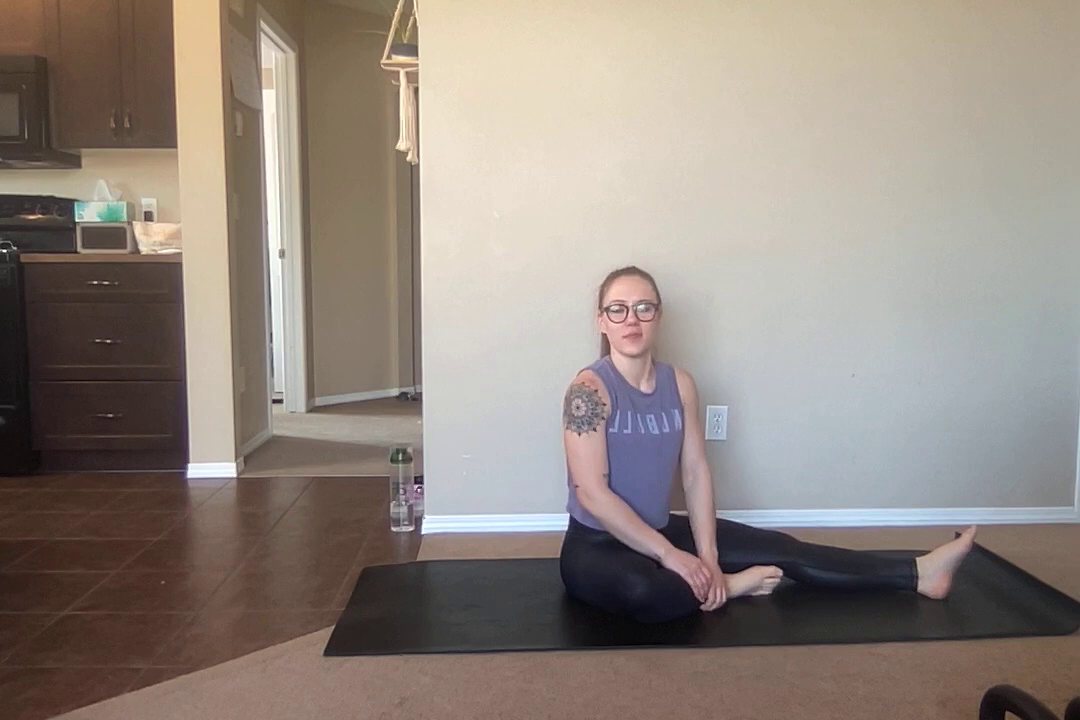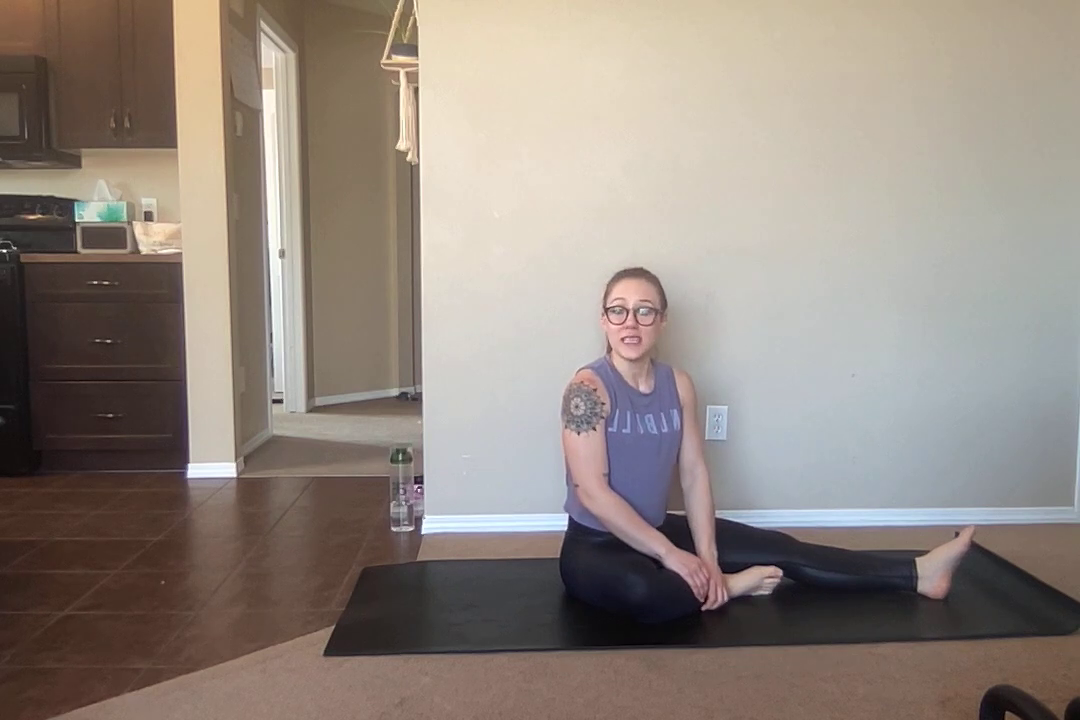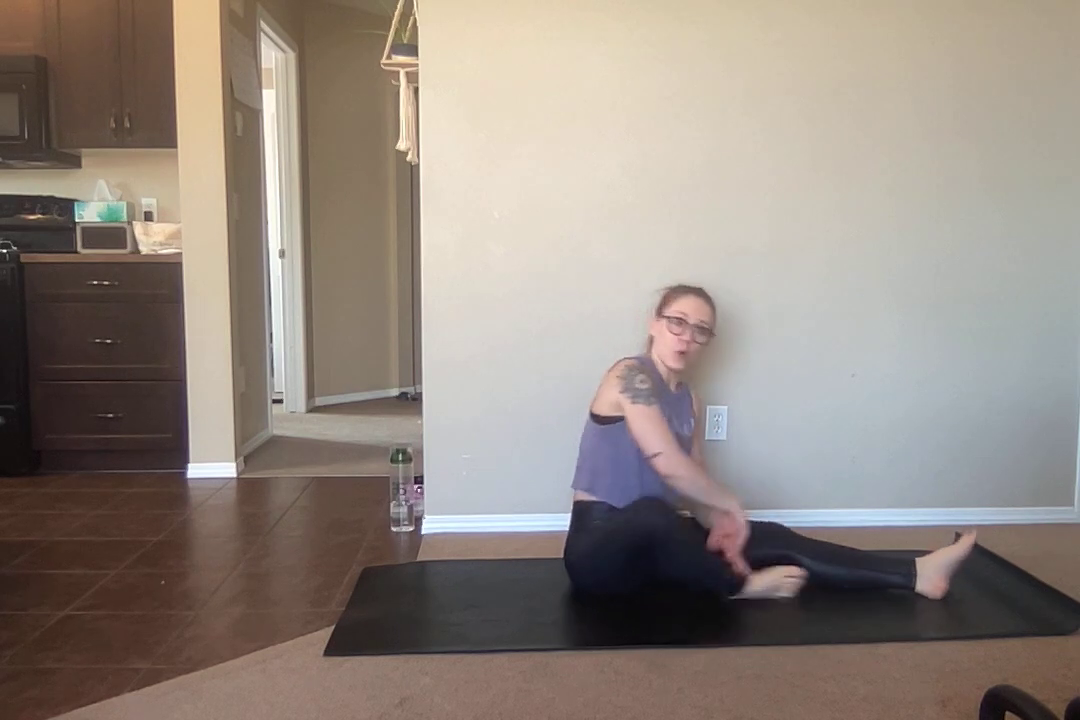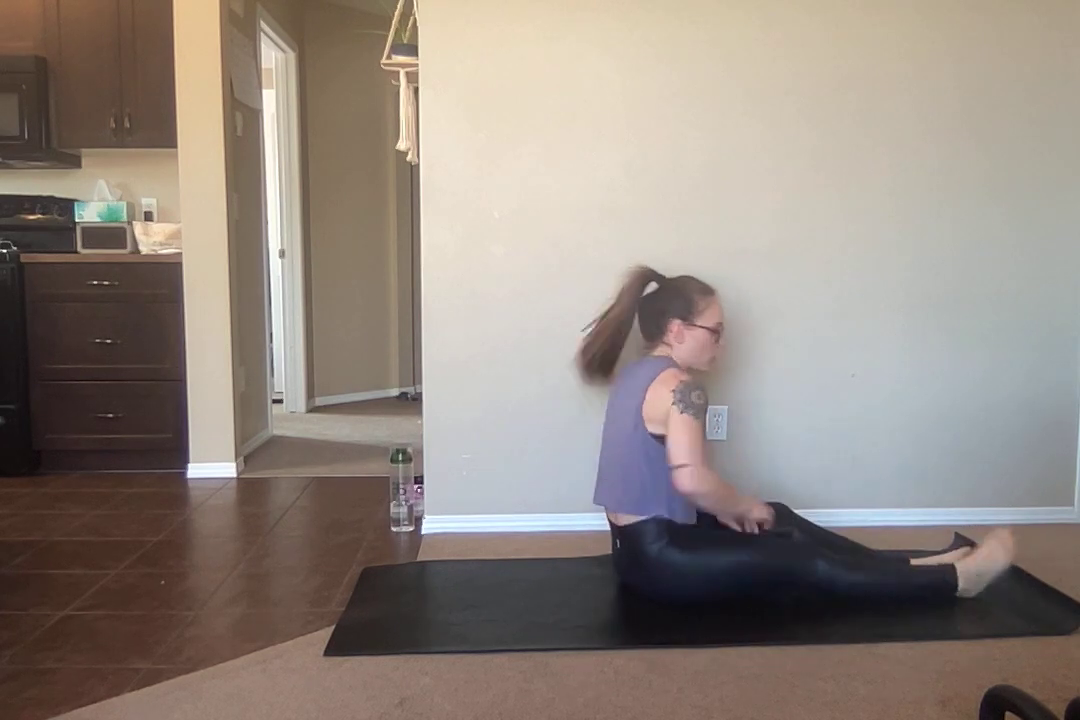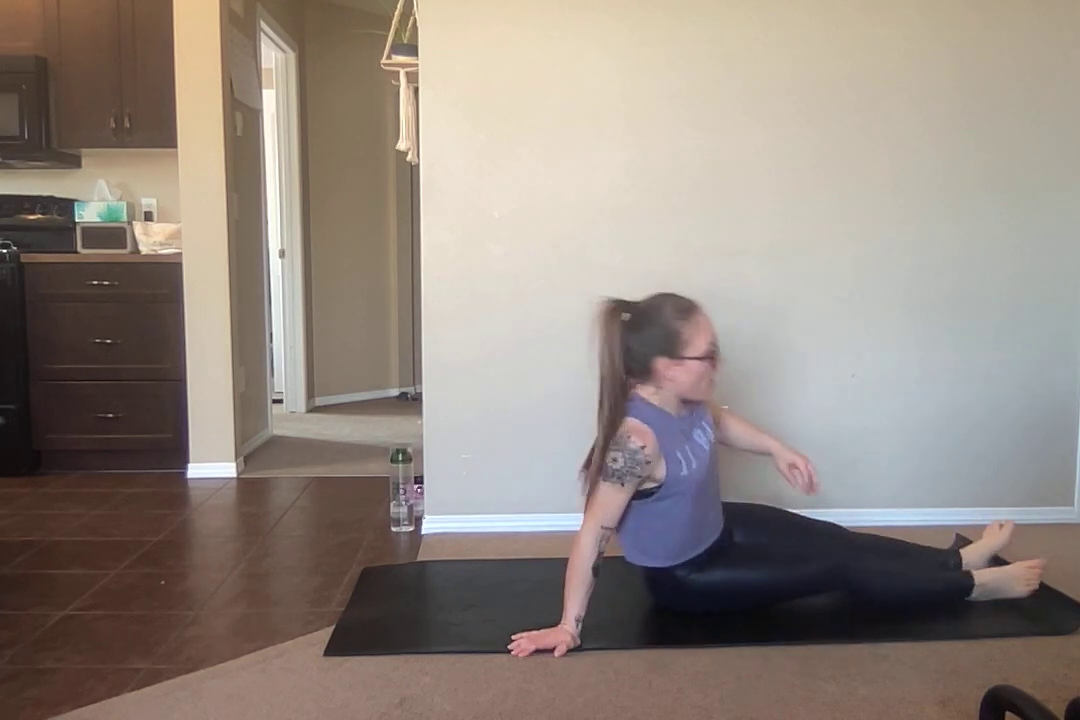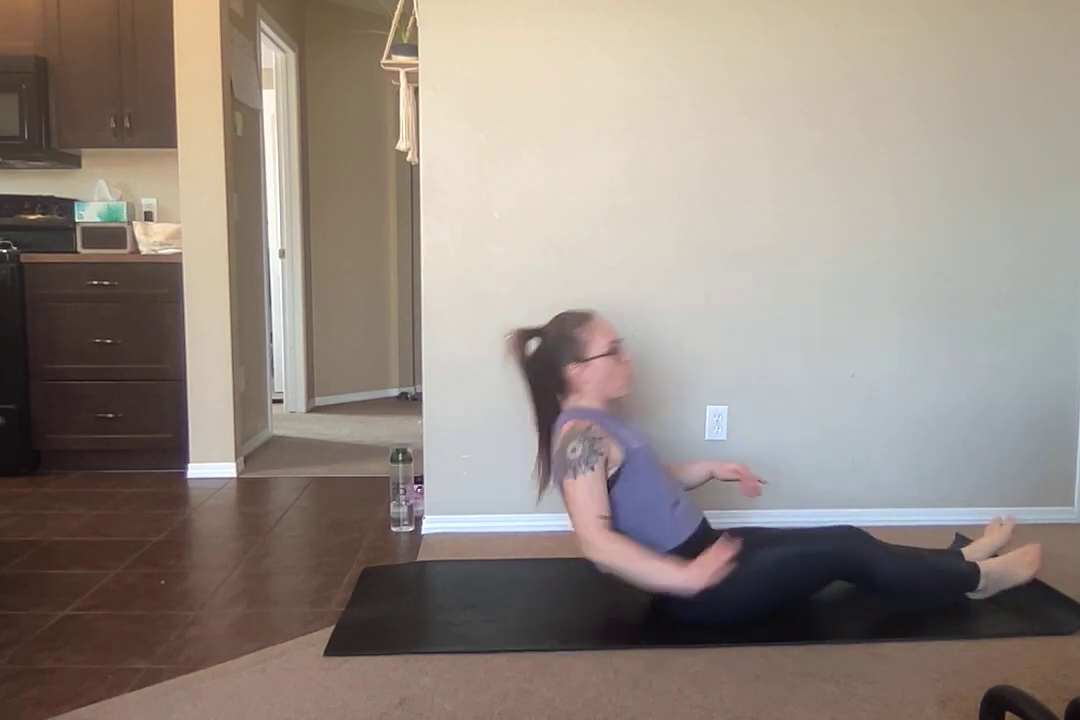
dt=0.7s
person 1, frame 1
left shoulder: (679, 384)
right shoulder: (590, 389)
left elbow: (696, 472)
right elbow: (592, 494)
left wrist: (708, 556)
right wrist: (669, 555)
left hip: (658, 531)
right hip: (596, 547)
left knee: (776, 547)
right knee: (642, 590)
left ankle: (919, 574)
right ankle: (727, 586)
person 1, frame 2
left shoulder: (678, 385)
right shoulder: (588, 388)
left elbow: (694, 473)
right elbow: (593, 493)
left wrist: (707, 557)
right wrist: (670, 554)
left hip: (654, 530)
right hip: (595, 547)
left knee: (776, 548)
right knee: (643, 590)
left ankle: (918, 573)
right ankle: (727, 585)
person 1, frame 3
left shoulder: (687, 398)
right shoulder: (631, 375)
left elbow: (692, 481)
right elbow: (669, 466)
left wrist: (720, 522)
right wrist: (729, 510)
left hip: (651, 541)
right hip: (598, 547)
left knee: (773, 540)
right knee: (652, 515)
left ankle: (916, 574)
right ankle: (738, 584)
person 1, frame 4
left shoulder: (635, 375)
right shoulder: (678, 385)
right elbow: (690, 479)
left wrist: (728, 509)
right wrist: (745, 505)
left hip: (639, 548)
right hip: (660, 560)
left knee: (778, 521)
right knee: (807, 563)
left ankle: (909, 572)
right ankle: (954, 580)
person 1, frame 5
left shoulder: (681, 397)
right shoulder: (634, 439)
left elbow: (719, 422)
right elbow: (592, 535)
left wrist: (778, 448)
right wrist: (569, 626)
left hip: (716, 532)
right hip: (687, 579)
left knee: (830, 538)
right knee: (836, 568)
left ankle: (957, 562)
right ankle: (973, 585)
person 1, frame 6
left shoulder: (598, 423)
right shoulder: (580, 436)
right elbow: (595, 539)
left wrist: (712, 467)
right wrist: (683, 577)
left hip: (695, 548)
right hip: (696, 589)
left knee: (842, 546)
right knee: (848, 550)
left ankle: (960, 565)
right ankle: (978, 578)
